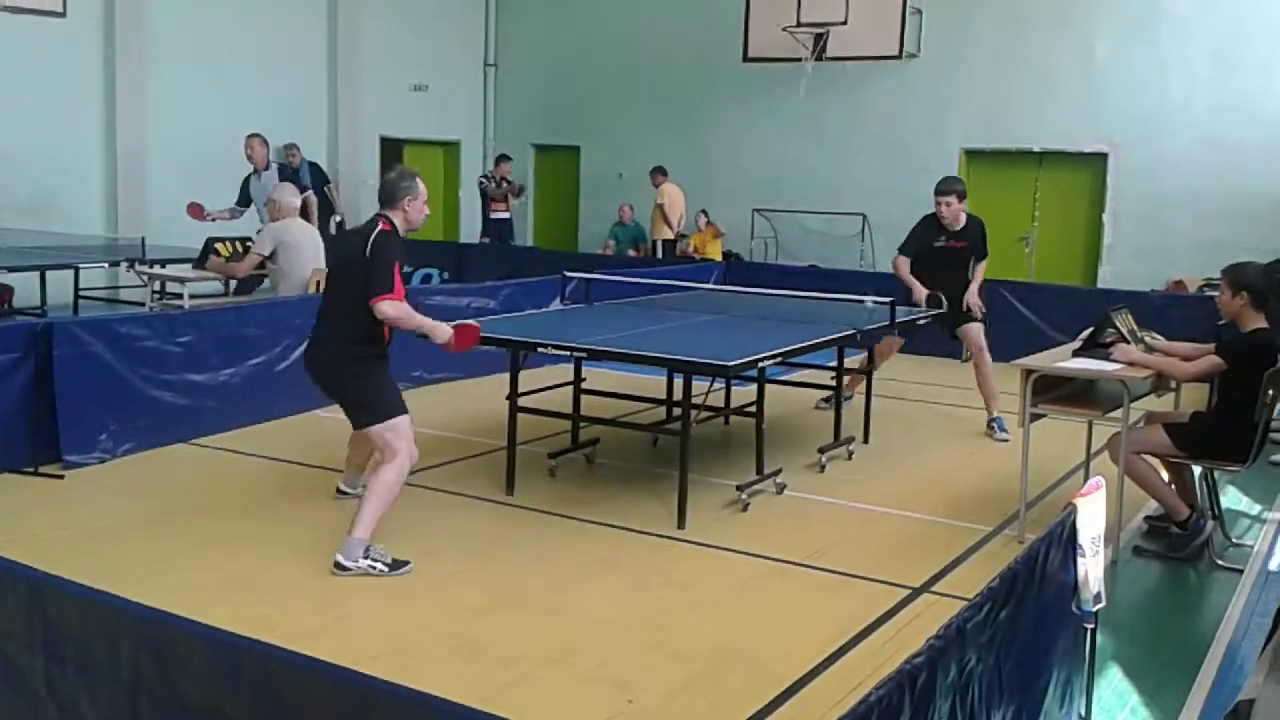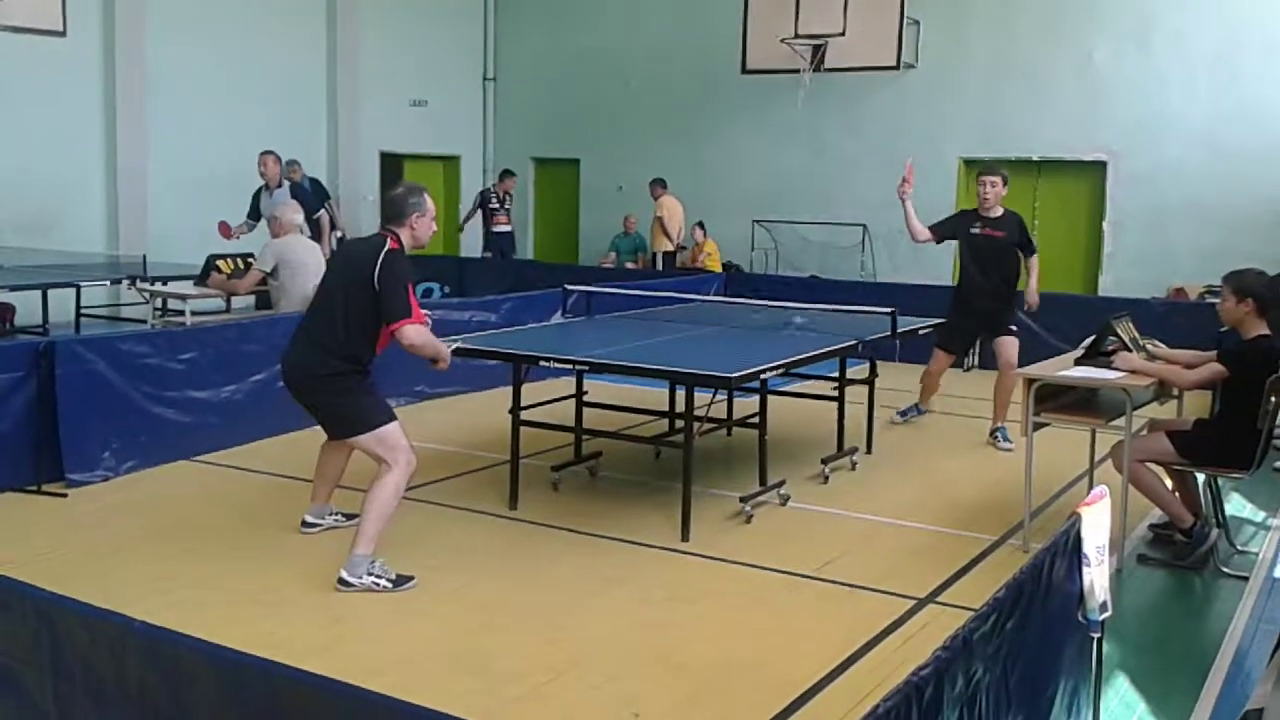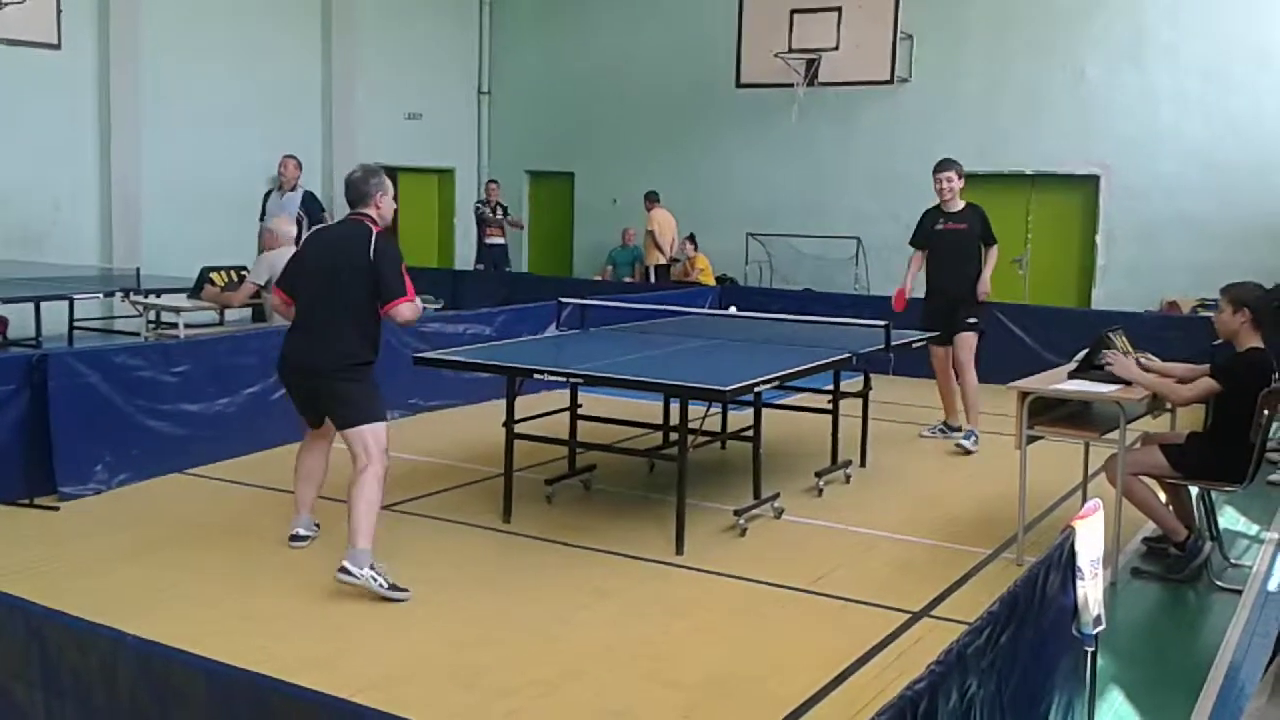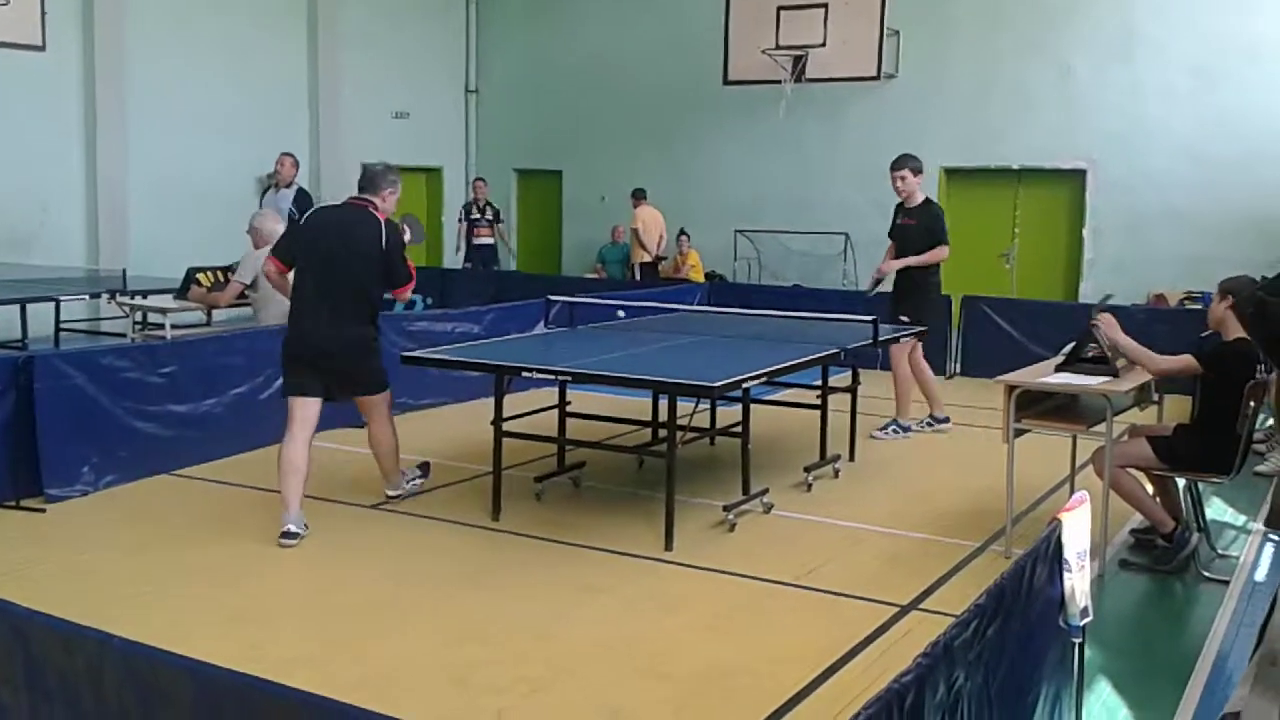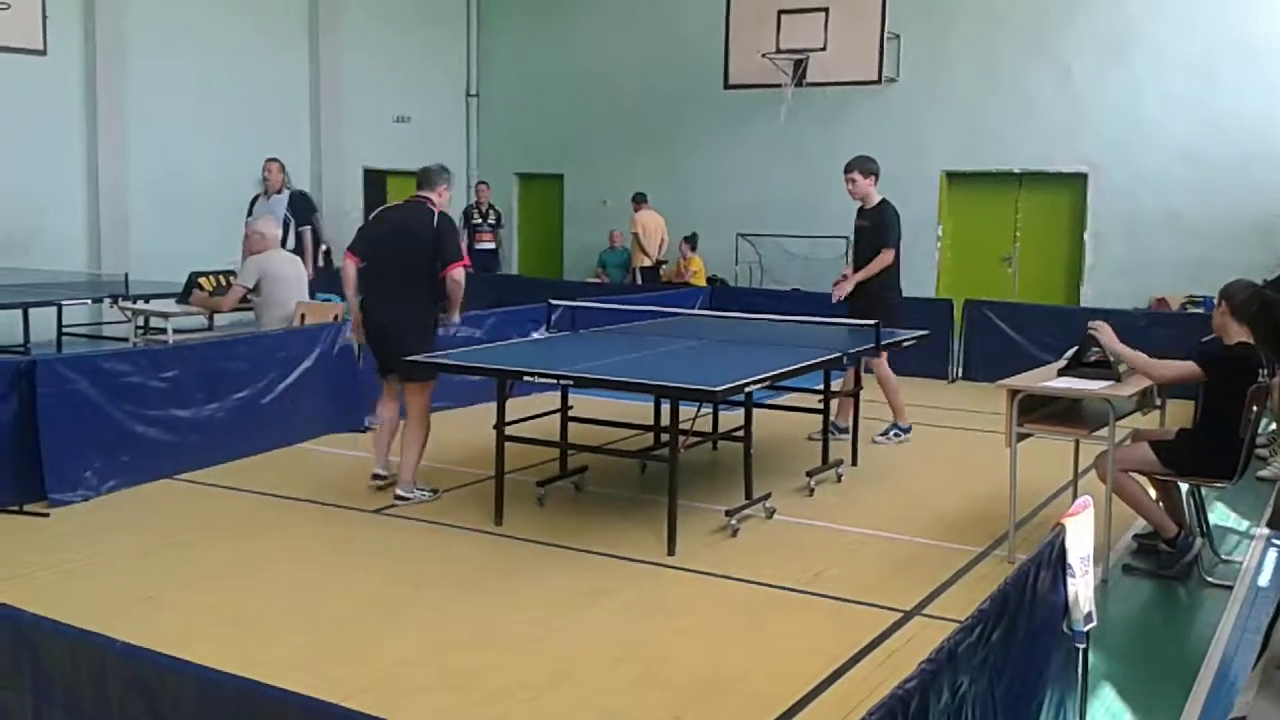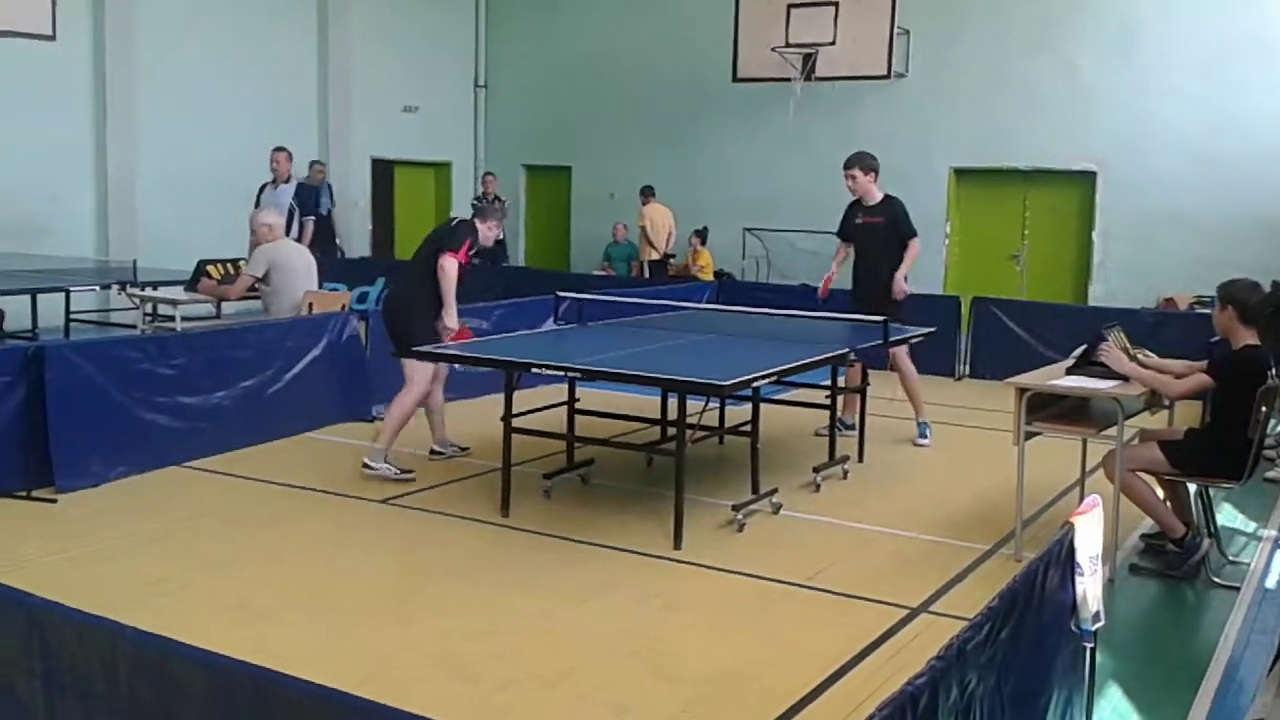
dt=0.5s
person 1, frame 1
left shoulder: (360, 234)
right shoulder: (386, 240)
right elbow: (386, 308)
right wrist: (431, 327)
left hip: (329, 354)
right hip: (351, 361)
left knee: (391, 415)
right knee: (401, 454)
left ankle: (353, 482)
right ankle: (355, 552)
person 1, frame 2
left shoulder: (356, 248)
right shoulder: (392, 261)
right elbow: (411, 336)
left wrist: (410, 322)
right wrist: (441, 351)
left hip: (301, 366)
right hip: (332, 375)
left knee: (344, 433)
right knee: (399, 462)
left ankle: (318, 512)
right ankle: (358, 568)
person 1, frame 3
left shoulder: (317, 237)
right shoulder: (380, 243)
left elbow: (279, 300)
right elbow: (401, 312)
right wrist: (418, 307)
left hip: (295, 360)
right hip: (345, 366)
left knee: (318, 434)
right knee: (372, 460)
left ankle: (302, 524)
right ankle: (359, 560)
person 1, frame 4
left shoulder: (315, 217)
right shoulder: (385, 231)
left elbow: (272, 269)
right elbow: (403, 291)
right wrist: (402, 252)
left hip: (303, 339)
right hip: (353, 341)
left knee: (299, 427)
right knee: (378, 412)
left ankle: (291, 520)
right ankle: (396, 482)
person 1, frame 5
left shoulder: (380, 216)
right shoulder: (440, 222)
left elbow: (349, 264)
right elbow: (455, 276)
left wrist: (355, 310)
right wrist: (452, 311)
left hip: (375, 320)
right hip: (413, 323)
left knee: (391, 393)
right knee: (418, 406)
left ankle: (381, 467)
right ankle: (406, 486)
person 1, frame 6
left shoulder: (457, 230)
right shoulder: (466, 229)
right elbow: (447, 264)
left wrist: (442, 321)
right wrist: (450, 314)
left hip: (415, 309)
right hip: (411, 310)
left knee: (438, 373)
right knee: (418, 386)
left ankle: (441, 443)
right ankle: (376, 456)
person 2, frame 1
left shoulder: (1252, 344)
right shoulder: (1255, 338)
left elbow: (1186, 372)
right elbow: (1201, 351)
left wrist: (1137, 357)
right wrist: (1154, 345)
left hip: (1230, 438)
right hip: (1230, 427)
left knee: (1120, 444)
right knee: (1154, 420)
left ankle: (1188, 521)
right ankle: (1188, 512)
person 2, frame 2
left shoulder: (1254, 351)
left elbow: (1189, 380)
right elbow: (1201, 358)
left wrist: (1139, 365)
right wrist: (1156, 353)
left hip: (1232, 445)
right hip: (1233, 433)
left knee: (1123, 453)
right knee: (1158, 428)
left ankle: (1192, 529)
right ankle: (1192, 519)
person 2, frame 3
left shoulder: (1247, 364)
right shoulder: (1251, 358)
left elbow: (1183, 395)
right elbow: (1195, 372)
left wrist: (1134, 374)
right wrist: (1149, 365)
left hip: (1226, 459)
right hip: (1227, 448)
left knee: (1117, 466)
right knee: (1150, 441)
left ankle: (1185, 543)
right ankle: (1187, 533)
person 2, frame 4
left shoulder: (1229, 353)
right shoulder: (1244, 350)
left elbow: (1161, 368)
right elbow: (1179, 364)
left wrist: (1116, 336)
right wrist: (1130, 354)
left hip: (1212, 450)
right hip: (1217, 440)
left knee: (1104, 458)
right knee: (1138, 433)
left ankle: (1173, 534)
right ankle: (1174, 524)
person 2, frame 5
left shoulder: (1231, 357)
right shoulder: (1251, 354)
left elbow: (1163, 375)
right elbow: (1181, 369)
left wrist: (1115, 346)
right wrist: (1136, 358)
left hip: (1215, 455)
right hip: (1221, 445)
left knee: (1107, 462)
right knee: (1141, 438)
left ankle: (1176, 539)
right ankle: (1177, 530)
person 2, frame 6
left shoulder: (1242, 361)
right shoulder: (1253, 354)
left elbow: (1176, 390)
right elbow: (1193, 368)
left wrist: (1128, 368)
right wrist: (1146, 361)
left hip: (1224, 456)
right hip: (1228, 445)
left knee: (1115, 462)
right knee: (1149, 437)
left ankle: (1184, 540)
right ankle: (1184, 530)
person 3, frame 1
left shoulder: (976, 226)
right shoulder: (926, 224)
left elbow: (981, 260)
right elbow: (900, 261)
left wrist: (973, 289)
right wrist: (914, 286)
left hip: (957, 297)
right hip: (920, 295)
left knee: (979, 347)
right knee: (883, 348)
left ankle: (993, 417)
right ankle: (846, 392)
person 3, frame 2
left shoulder: (1014, 222)
right shoulder: (963, 219)
left elbow: (1031, 256)
right elbow: (921, 236)
left wrist: (1031, 286)
right wrist: (907, 203)
left hip: (1002, 307)
right hip: (965, 306)
left knee: (1009, 362)
right knee: (936, 366)
left ankle: (998, 427)
right ankle: (922, 404)
person 3, frame 3
left shoulder: (975, 214)
right shoulder: (930, 217)
left elbow: (992, 248)
right elbow: (919, 253)
left wrist: (985, 276)
right wrist: (908, 280)
left hip: (968, 299)
right hip: (936, 299)
left knee: (964, 360)
right knee: (940, 363)
left ankle: (972, 429)
right ankle: (952, 423)
person 3, frame 4
left shoulder: (932, 211)
right shoulder: (899, 210)
left elbow: (942, 252)
left wrist: (901, 263)
right wrist: (885, 265)
left hip: (923, 294)
right hip: (903, 292)
left knee: (898, 352)
right knee: (913, 357)
left ankle: (903, 421)
right ankle: (939, 415)
person 3, frame 5
left shoulder: (887, 213)
right shoulder: (861, 213)
left elbow: (887, 256)
left wrist: (852, 281)
right wrist: (850, 270)
left hip: (883, 300)
right hip: (861, 299)
left knee: (876, 361)
left ankle: (902, 424)
right ankle: (840, 424)
person 3, frame 6
left shoulder: (894, 207)
right shoulder: (852, 210)
left elbow: (913, 245)
right elbow: (845, 246)
left wrist: (900, 275)
right wrist: (833, 268)
left hip: (889, 296)
right hip: (862, 295)
left knee: (899, 357)
right knee: (853, 356)
left ankle: (922, 422)
right ankle: (847, 421)
